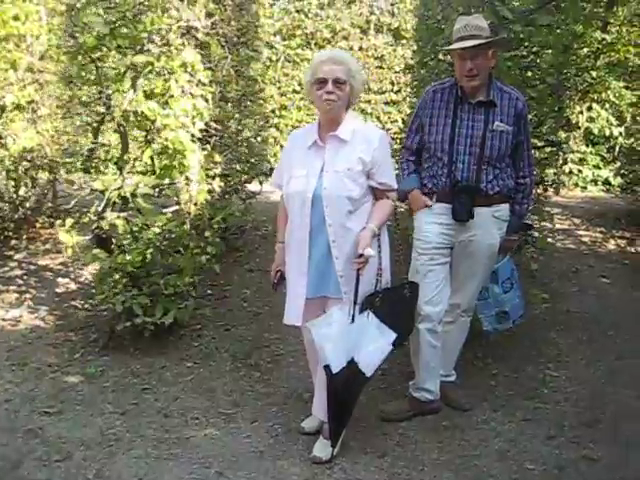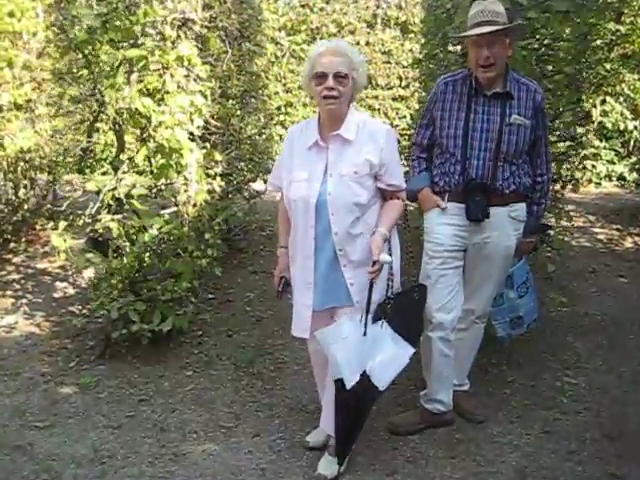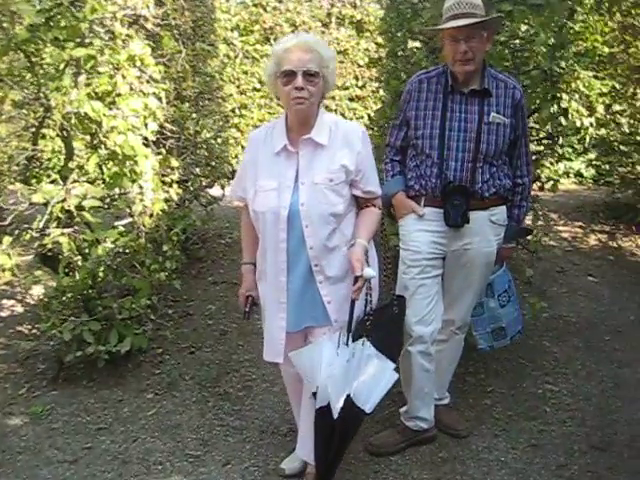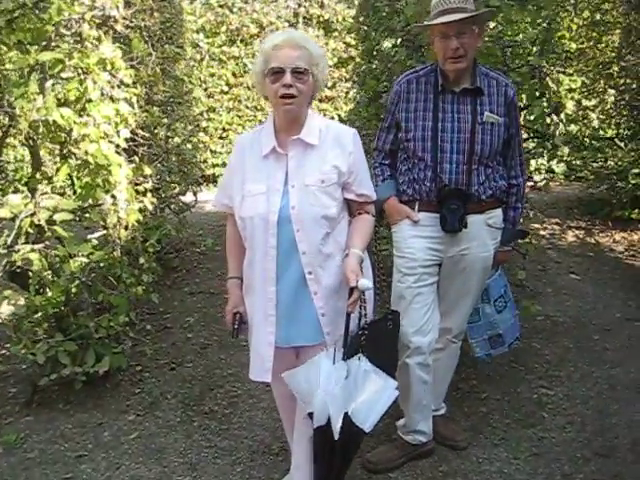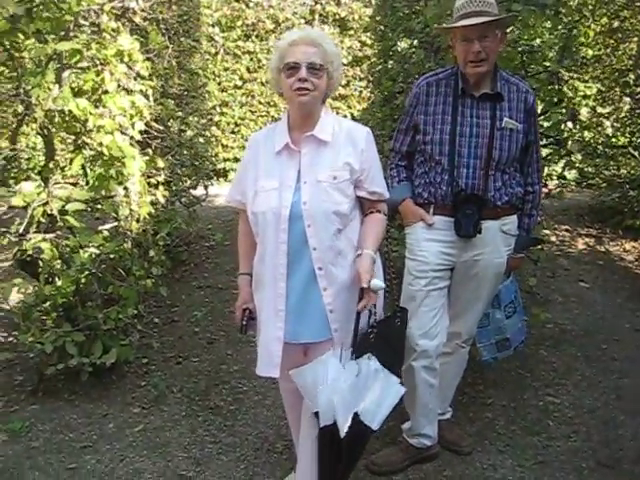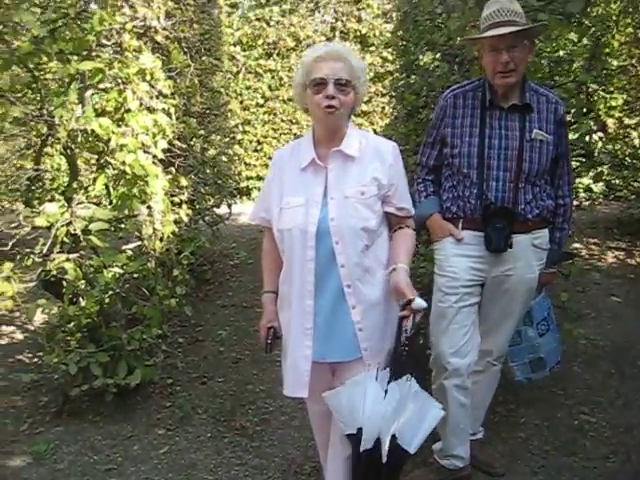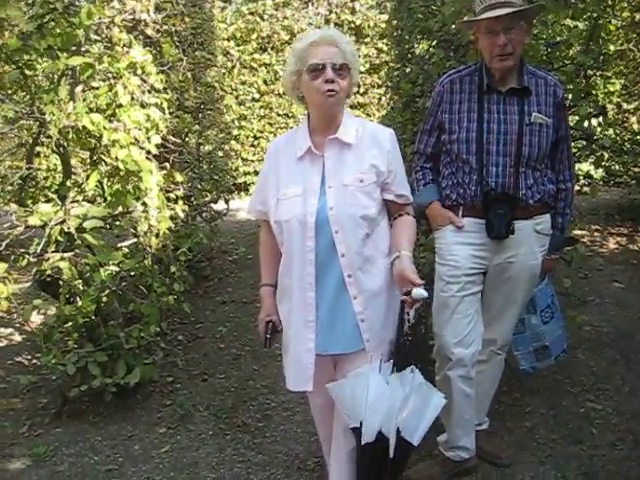
dt=0.4s
person 1, frame 1
left shoulder: (513, 104)
right shoulder: (433, 97)
left elbow: (523, 170)
right elbow: (410, 151)
left wrist: (513, 225)
right wrist: (411, 189)
left hip: (486, 217)
right hip: (435, 212)
left knee: (461, 305)
right knee: (428, 306)
left ankle: (444, 377)
person 1, frame 2
left shoulder: (531, 96)
right shoulder: (445, 88)
left elbow: (541, 168)
right elbow: (421, 147)
left wrist: (531, 226)
right wrist: (421, 188)
left hip: (502, 218)
right hip: (448, 212)
left knee: (475, 311)
right knee: (439, 313)
left ankle: (457, 385)
right ankle: (436, 402)
person 1, frame 3
left shoulder: (509, 93)
right shoulder: (419, 87)
left elbow: (520, 168)
right elbow: (393, 149)
left wrist: (510, 230)
right wrist: (395, 193)
left hip: (481, 222)
right hip: (424, 218)
left knee: (455, 321)
right knee: (419, 325)
left ankle: (438, 399)
right ankle: (418, 418)
person 1, frame 4
left shoulder: (502, 91)
right shoulder: (407, 87)
left elbow: (513, 168)
right elbow: (382, 153)
left wrist: (507, 232)
right wrist: (387, 198)
left hip: (478, 226)
right hip: (418, 222)
left knee: (451, 329)
right knee: (415, 335)
left ankle: (433, 410)
right ankle: (415, 431)
person 1, frame 5
left shoulder: (521, 97)
right shoulder: (427, 89)
left elbow: (531, 174)
right elbow: (399, 155)
left wrist: (522, 239)
right wrist: (403, 200)
left hip: (492, 233)
right hip: (433, 226)
left knee: (460, 334)
right knee: (423, 339)
left ankle: (439, 414)
right ankle: (420, 436)
person 1, frame 6
left shoulder: (550, 108)
right shoulder: (454, 102)
left elbow: (561, 188)
right elbow: (425, 170)
left wrist: (552, 254)
right wrist: (431, 215)
left hip: (523, 247)
right hip: (462, 241)
left knee: (491, 352)
right knee: (452, 357)
left ankle: (470, 435)
person 1, frame 7
left shoulder: (550, 91)
right shoulder: (450, 88)
left elbow: (562, 172)
right elbow: (423, 158)
left wrist: (554, 241)
right wrist: (430, 204)
left hip: (525, 233)
right hip: (462, 229)
left knee: (495, 340)
right knee: (456, 346)
left ankle: (476, 425)
person 2, frame 1
right shoulder: (297, 139)
left elbow: (386, 196)
right elbow: (286, 200)
left wrist: (369, 230)
right wrist: (281, 246)
left hip: (349, 259)
right hip: (306, 259)
right knee: (313, 337)
right ankle: (324, 408)
person 2, frame 2
left shoulder: (377, 134)
right shoulder: (296, 137)
left elbow: (395, 196)
right elbow: (286, 201)
left wrist: (380, 235)
right wrist: (283, 251)
left hip: (358, 265)
right hip: (312, 265)
right knee: (319, 346)
left ankle: (336, 436)
right ankle: (332, 420)
person 2, frame 3
left shoulder: (351, 137)
right shoulder: (259, 141)
left elbow: (370, 204)
right elbow: (250, 211)
left wrist: (359, 245)
right wrist: (248, 267)
left hip: (334, 280)
right hip: (282, 281)
right knee: (293, 367)
person 2, frame 4
left shoulder: (341, 139)
right shoulder: (245, 147)
left elbow: (363, 208)
right elbow: (235, 222)
left wrist: (353, 255)
right wrist: (235, 283)
left hip: (327, 292)
right hip: (271, 296)
right knee: (285, 387)
person 2, frame 5
left shoulder: (355, 138)
right shoulder: (260, 144)
left elbow: (375, 208)
right elbow: (248, 218)
left wrist: (366, 255)
right wrist: (245, 279)
left hip: (336, 292)
right hip: (280, 294)
right knee: (293, 387)
person 2, frame 6
left shoulder: (382, 153)
right shoulder: (285, 160)
left elbow: (402, 225)
right elbow: (272, 236)
left wrist: (399, 270)
right wrist: (269, 298)
left hip: (364, 313)
right hip: (307, 314)
right knee: (320, 409)
person 2, frame 7
left shoulder: (378, 140)
right shoulder: (280, 150)
left elbow: (401, 211)
right elbow: (269, 227)
left wrist: (402, 257)
right wrist: (268, 291)
left hip: (365, 304)
right hip: (308, 306)
right knee: (323, 405)
